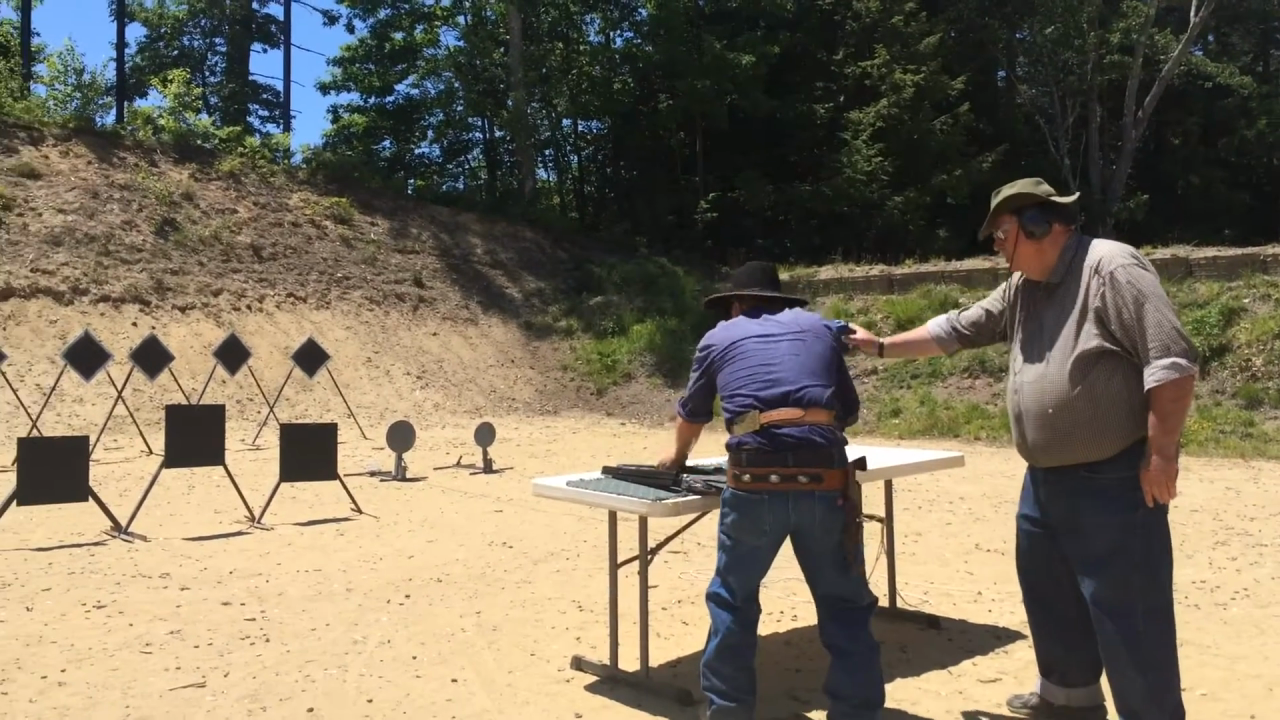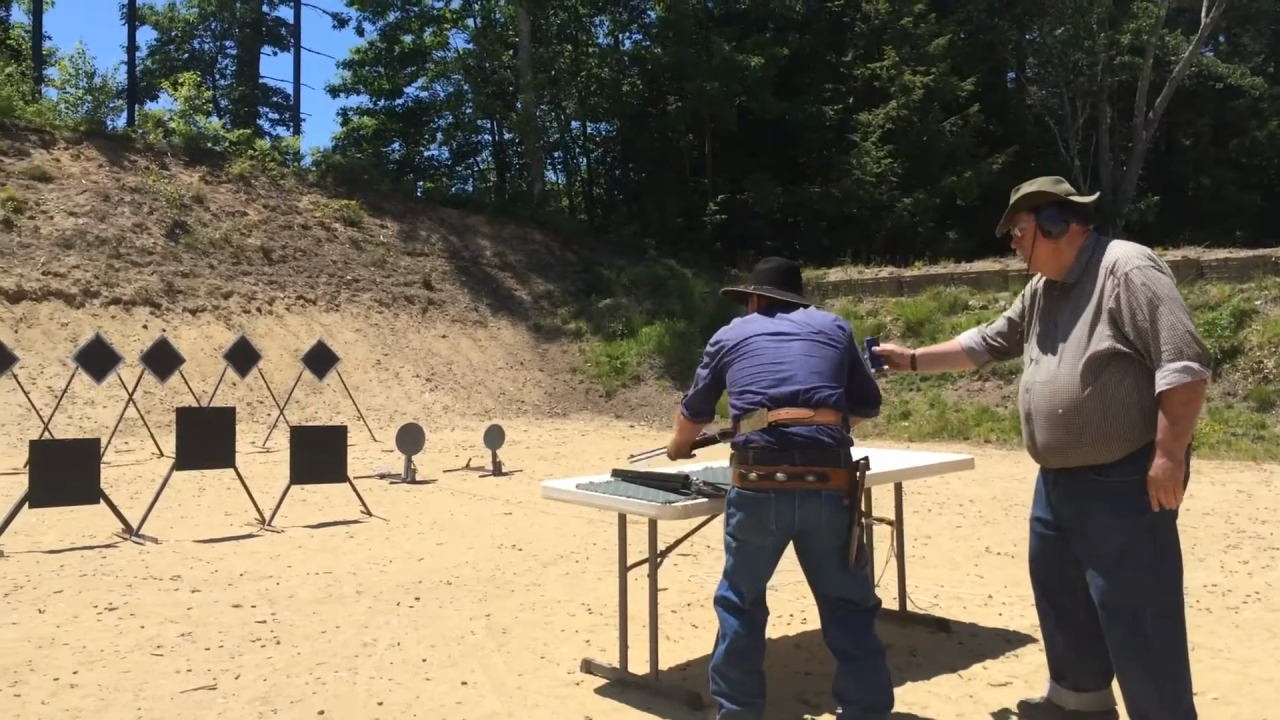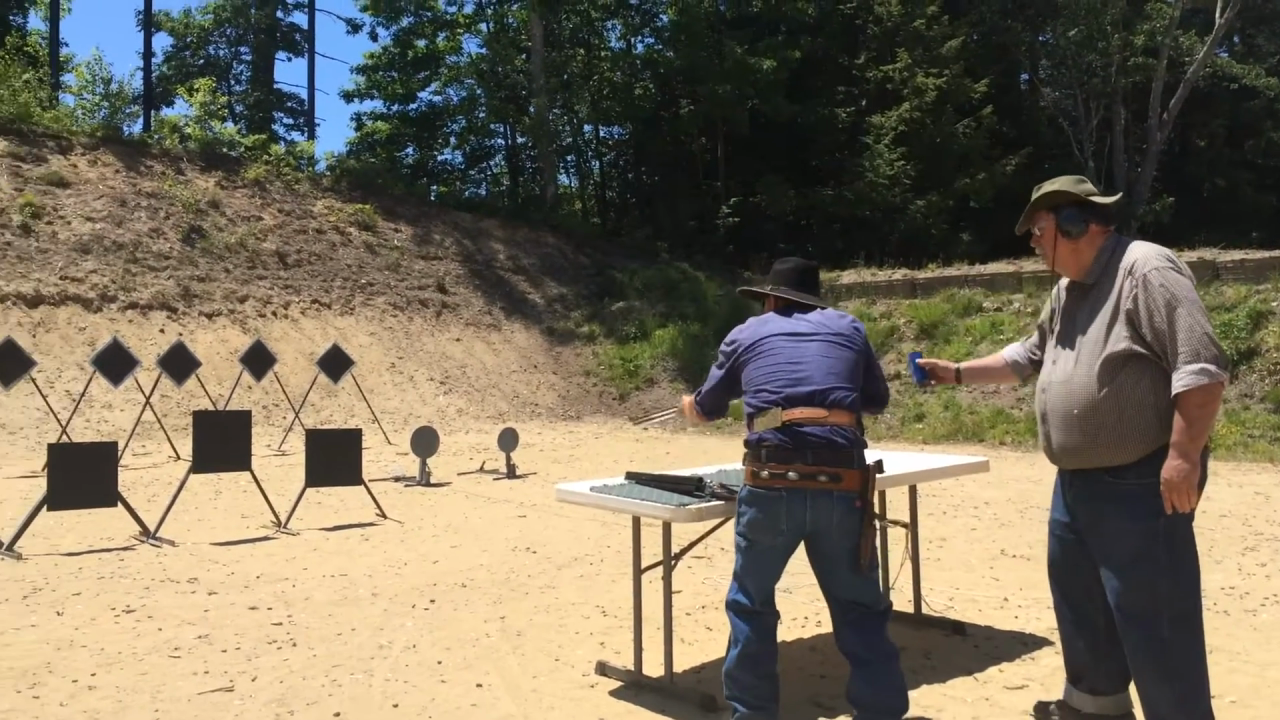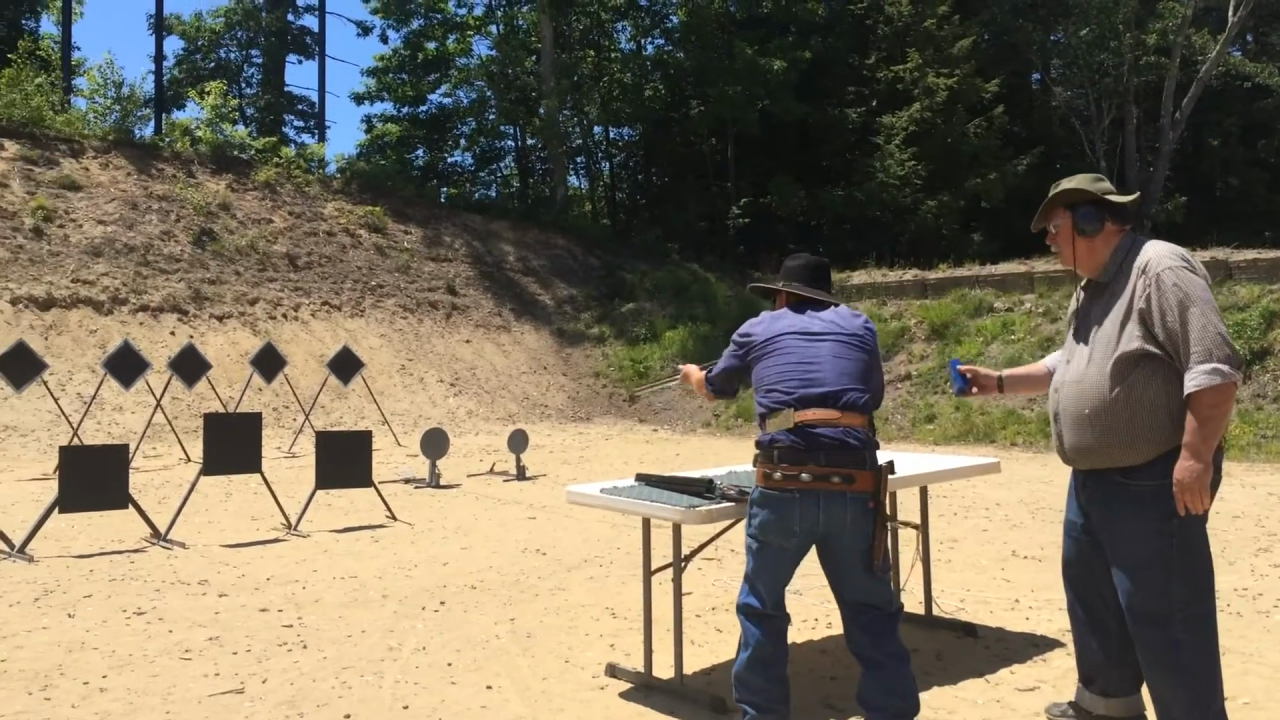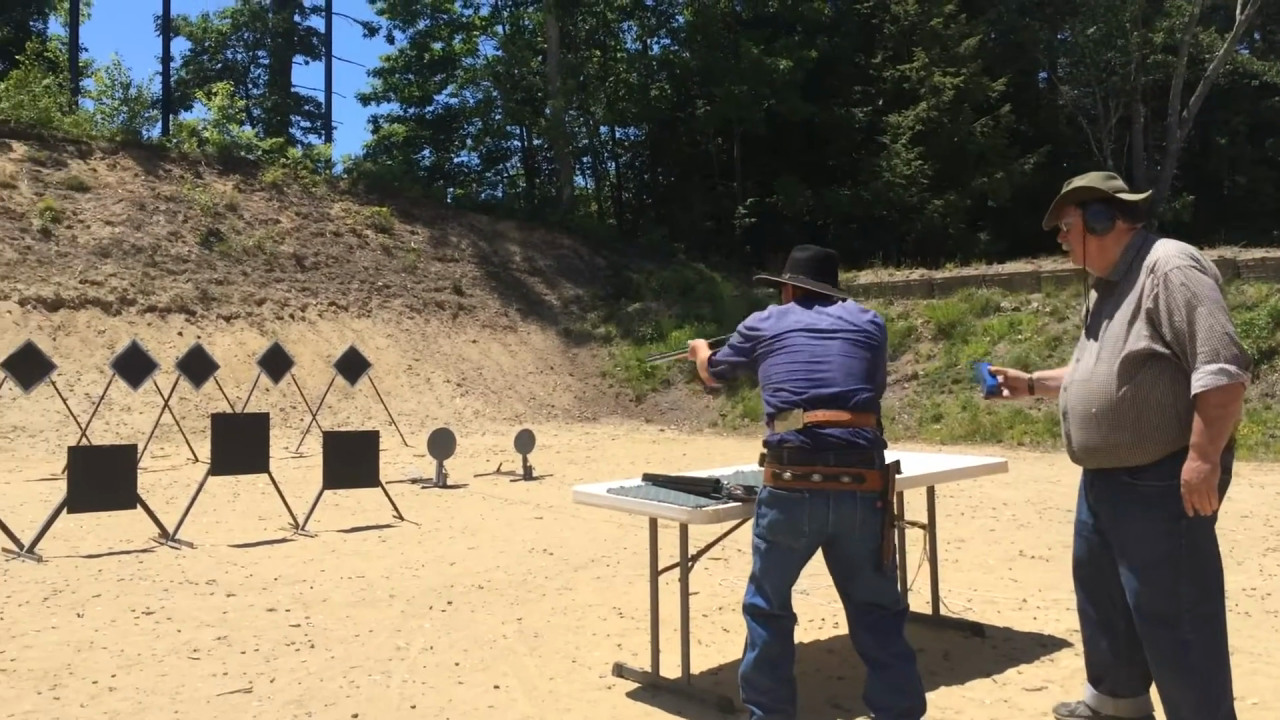
dt=0.1s
person 1, frame 1
left shoulder: (1113, 268)
right shoulder: (1022, 288)
left elbow: (1172, 362)
right elbow: (958, 329)
left wrist: (1161, 452)
right wrist: (882, 345)
left hip: (1114, 478)
right hip: (1047, 476)
left knee: (1123, 600)
right knee: (1048, 586)
person 1, frame 2
left shoulder: (1128, 268)
right shoulder: (1043, 289)
left elbow: (1184, 365)
right elbow: (989, 342)
left wrist: (1168, 455)
right wrist: (916, 358)
left hip: (1122, 480)
right hip: (1061, 477)
left knee: (1132, 604)
right knee: (1059, 589)
person 1, frame 3
left shoulder: (1147, 270)
right shoulder: (1068, 290)
left elbow: (1201, 367)
right elbow: (1028, 356)
left wrist: (1183, 457)
right wrist: (957, 373)
left hip: (1141, 482)
right hip: (1077, 480)
left knee: (1149, 607)
right knee: (1077, 591)
person 1, frame 4
left shoulder: (1161, 269)
right shoulder: (1091, 289)
left elbow: (1214, 368)
left wrist: (1196, 457)
right wrist: (1000, 380)
left hip: (1153, 481)
right hip: (1095, 480)
left knee: (1162, 608)
right knee: (1091, 593)
person 1, frame 5
left shoulder: (1171, 268)
right shoulder: (1106, 287)
left elbow: (1222, 368)
left wrist: (1203, 457)
right wrist: (1029, 382)
left hip: (1163, 481)
right hip: (1105, 479)
left knee: (1169, 608)
right knee: (1101, 593)
person 2, frame 1
left shoulder: (717, 338)
right shoulder: (819, 326)
left elbow: (692, 414)
right elbow: (849, 409)
left wrist: (677, 457)
left hip: (754, 483)
right hip: (824, 479)
left knee: (732, 601)
right knee: (845, 604)
person 2, frame 2
left shoulder: (730, 336)
right shoulder: (833, 327)
left elbow: (694, 412)
right elbow: (867, 404)
left wrist: (679, 445)
left hip: (759, 483)
right hip: (828, 480)
left knee: (740, 603)
right knee: (849, 606)
person 2, frame 3
left shoulder: (746, 334)
right shoulder: (849, 328)
left elbow: (706, 408)
right elbow: (877, 400)
left wrist: (688, 405)
left hip: (771, 483)
right hip: (842, 482)
left knee: (751, 605)
right knee: (861, 610)
person 2, frame 4
left shoulder: (757, 330)
right shoulder: (860, 327)
left elbow: (715, 388)
left wrist: (693, 376)
left hip: (784, 483)
right hip: (854, 483)
left knee: (762, 608)
right knee: (871, 611)
person 2, frame 5
left shoulder: (763, 324)
right shoulder: (869, 322)
left elbow: (714, 372)
left wrist: (700, 352)
left hip: (792, 483)
right hip: (861, 483)
left knee: (768, 608)
right knee: (877, 611)
